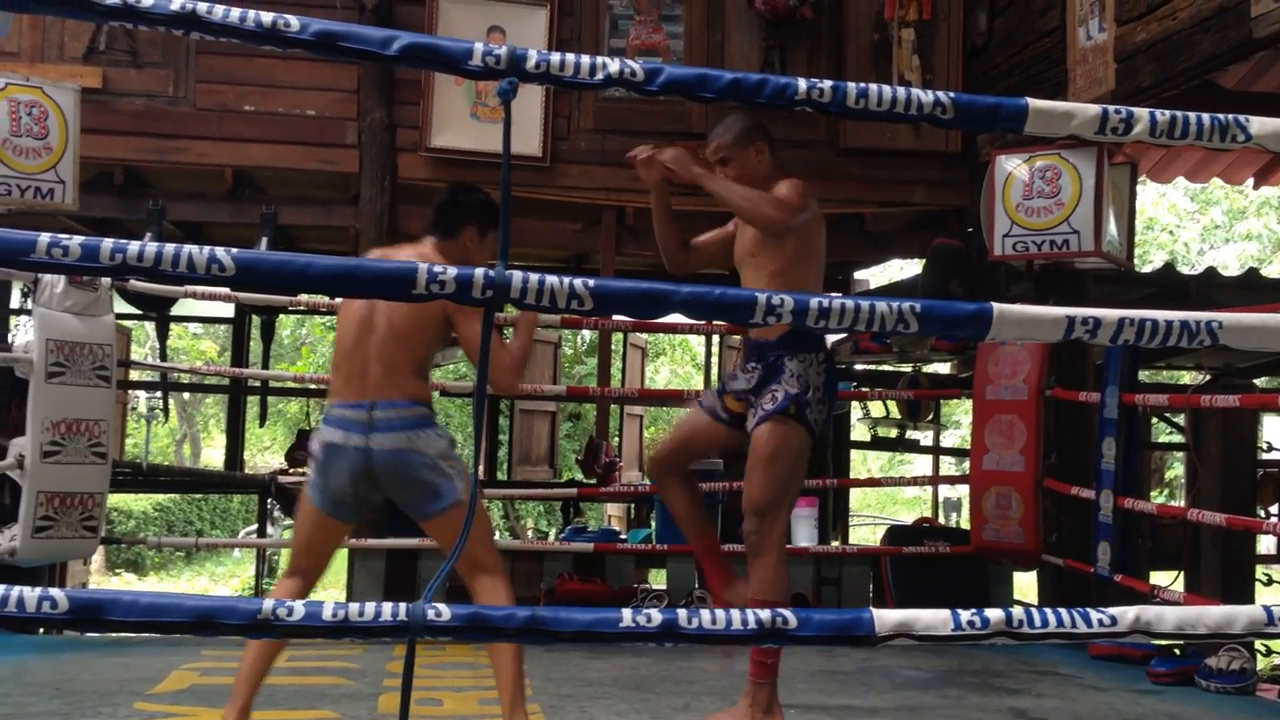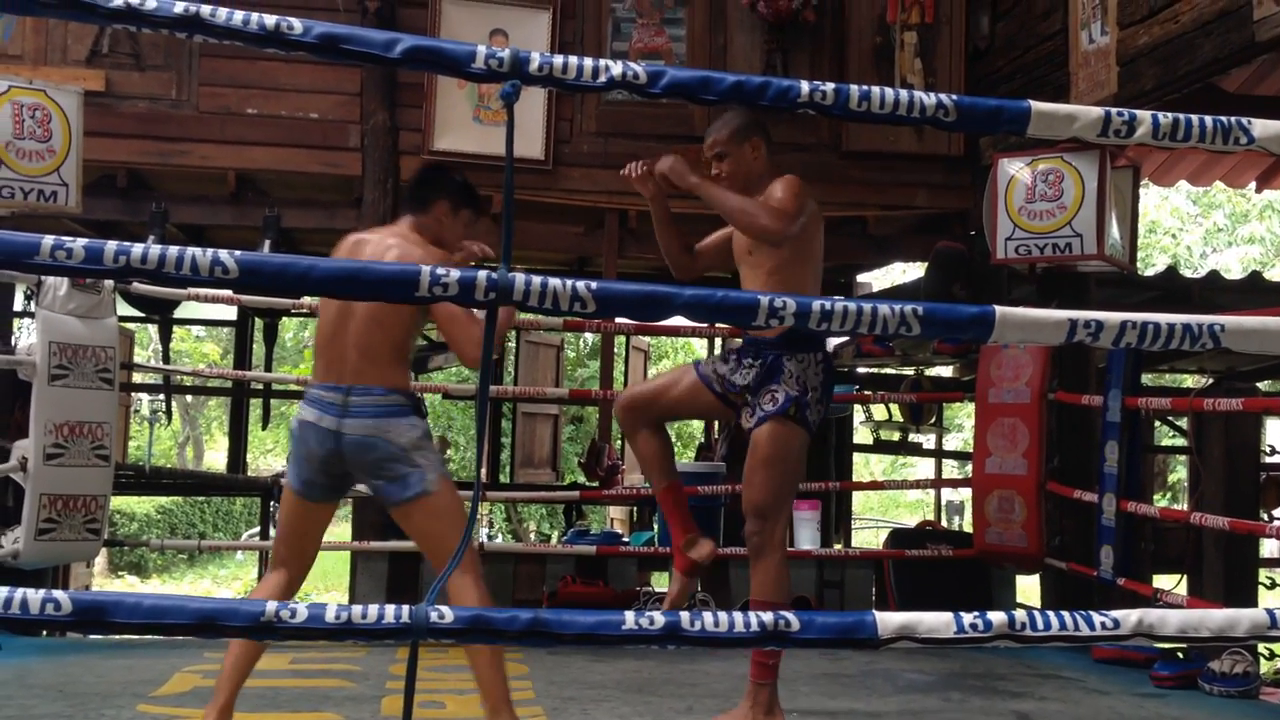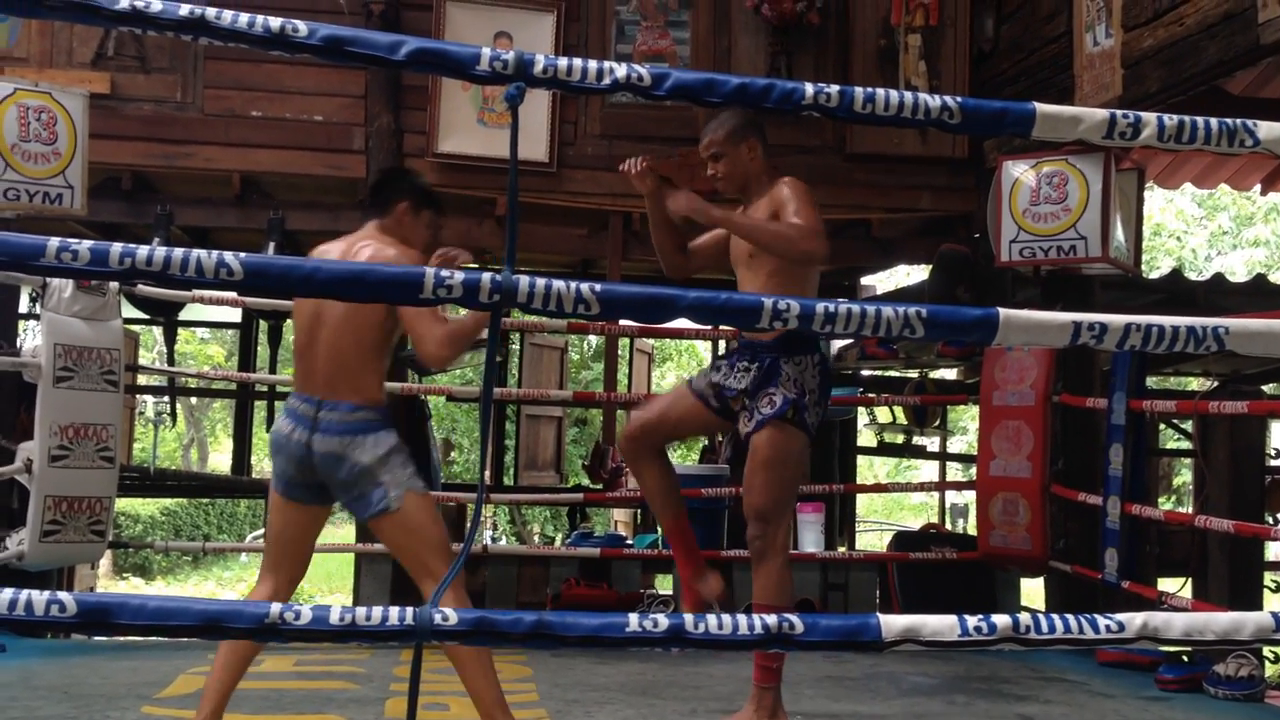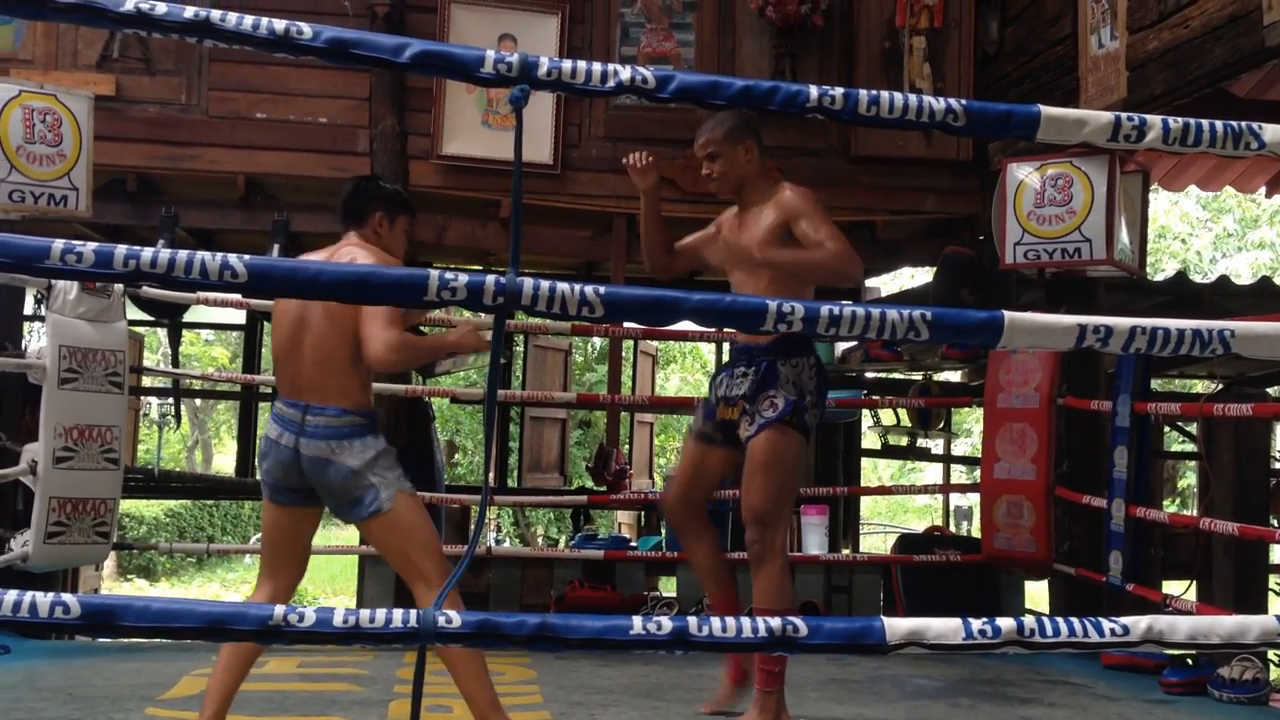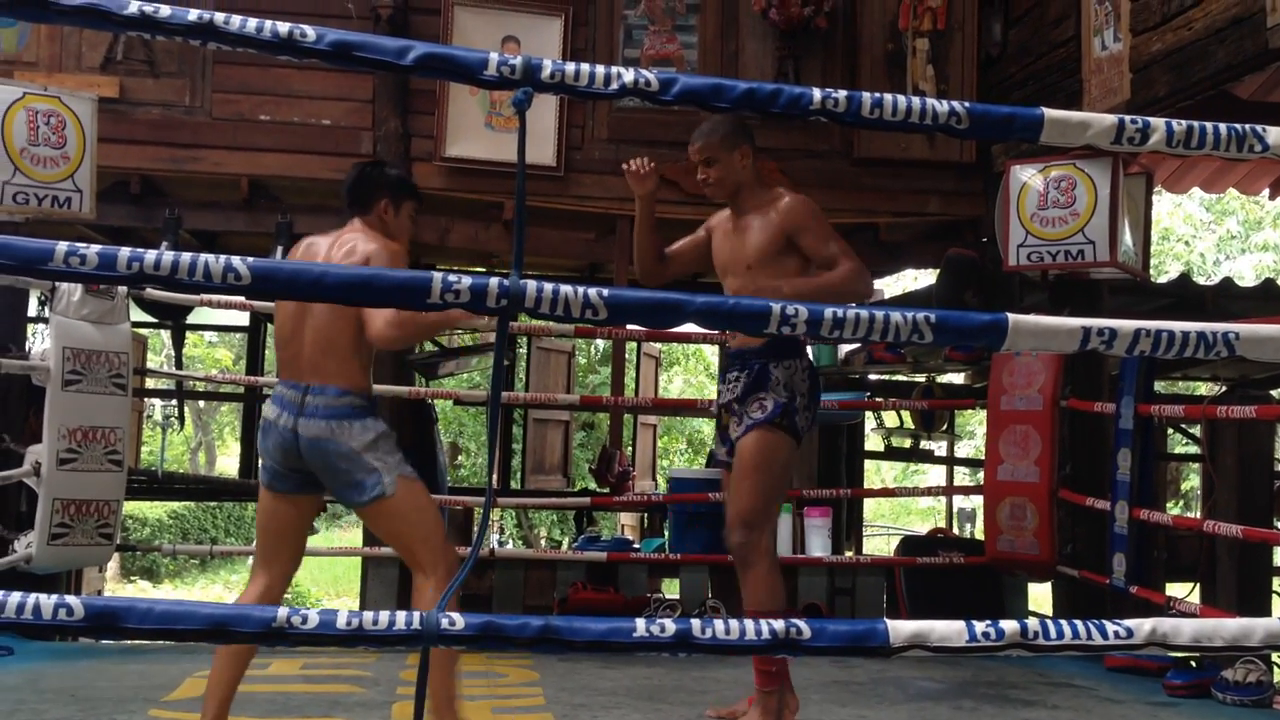
dt=0.1s
person 1, frame 1
left shoulder: (792, 194)
right shoulder: (740, 222)
left elbow: (774, 219)
right elbow: (680, 262)
left wrist: (699, 175)
right wrist: (659, 192)
left hip: (795, 367)
right hip: (754, 368)
left knee: (762, 527)
right knee: (663, 459)
right ankle: (725, 588)
person 1, frame 2
left shoulder: (788, 191)
right shoulder: (740, 214)
left elbow: (779, 229)
right elbow: (686, 265)
left wrist: (691, 183)
right wrist: (655, 201)
left hip: (792, 365)
right hip: (746, 360)
left knee: (763, 531)
right knee: (633, 405)
right ankle: (686, 545)
person 1, frame 3
left shoulder: (789, 194)
right shoulder: (739, 215)
left elbow: (813, 248)
right elbow: (678, 265)
left wrist: (714, 213)
right wrist: (654, 199)
left hip: (789, 367)
right hip: (741, 364)
left knee: (765, 535)
right knee: (637, 436)
right ankle: (692, 573)
person 1, frame 4
left shoulder: (791, 202)
right shoulder: (728, 218)
left elbow: (848, 266)
right elbow: (662, 265)
left wrist: (755, 256)
right wrist: (649, 198)
left hip: (785, 372)
right hip: (738, 372)
left knee: (762, 537)
right knee: (679, 503)
right ankle: (742, 662)
person 1, frame 5
left shoulder: (791, 211)
right shoulder: (718, 227)
left elbow: (858, 281)
right elbow: (652, 273)
left wrist: (778, 289)
right wrist: (645, 204)
left hip: (778, 375)
right hip: (734, 377)
left knee: (747, 539)
right knee: (753, 542)
person 2, frame 1
left shoulder: (369, 262)
right elbow: (504, 379)
right wrist: (529, 314)
left hip: (339, 434)
right hip: (409, 436)
left knee: (297, 578)
right knee: (487, 574)
person 2, frame 2
left shoulder: (348, 244)
right shoulder: (427, 259)
right elbow: (474, 352)
right wrist: (506, 298)
left hip: (318, 416)
right hip: (385, 423)
left knee: (281, 575)
right knee: (463, 572)
person 2, frame 3
left shoulder: (321, 254)
right shoulder: (402, 258)
right elbow: (434, 352)
right wrist: (483, 313)
left hip: (297, 426)
right hip: (360, 435)
left knee: (275, 584)
right knee: (443, 582)
person 2, frame 4
left shoulder: (298, 265)
right shoulder: (374, 264)
right elbow: (381, 353)
left wrist: (403, 312)
right wrist: (455, 342)
left hip: (283, 432)
right hip: (345, 440)
left knee: (273, 586)
right knee: (433, 582)
person 2, frame 5
left shoulder: (303, 248)
right shoulder: (382, 249)
right elbow: (382, 331)
right wrist: (452, 316)
left hip: (282, 415)
right hip: (343, 423)
left knee: (267, 581)
right knee: (438, 567)
